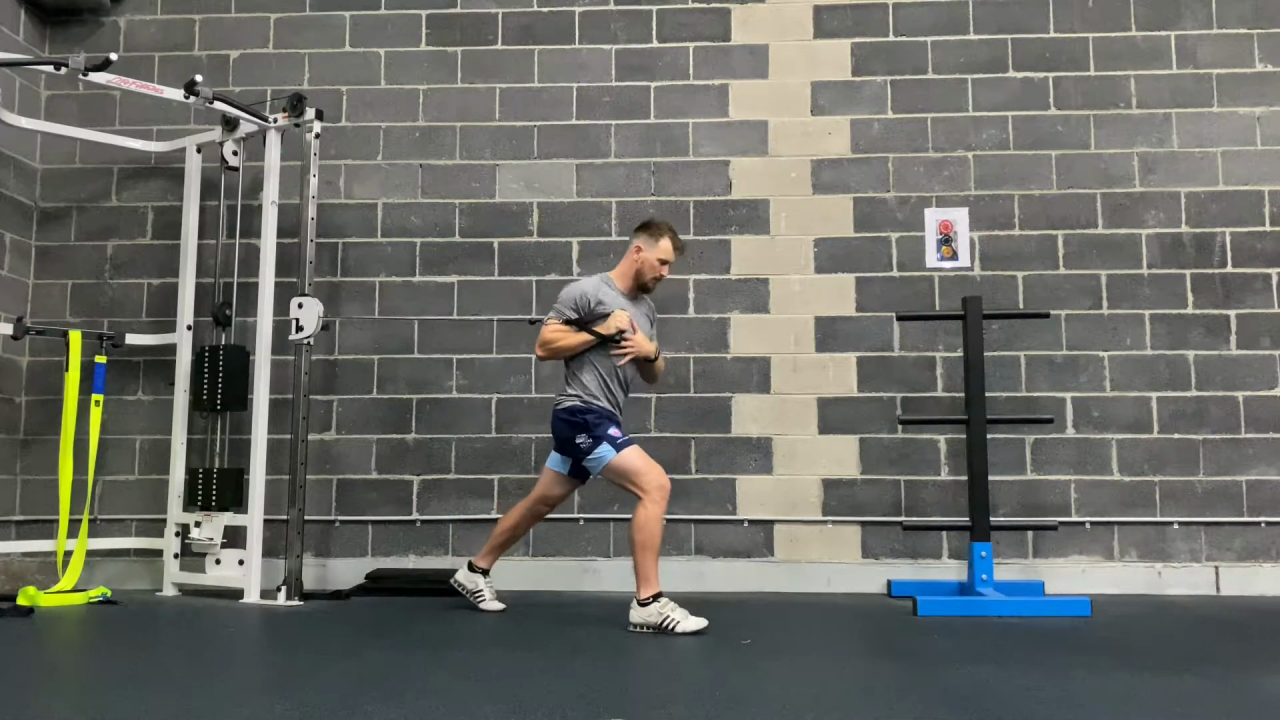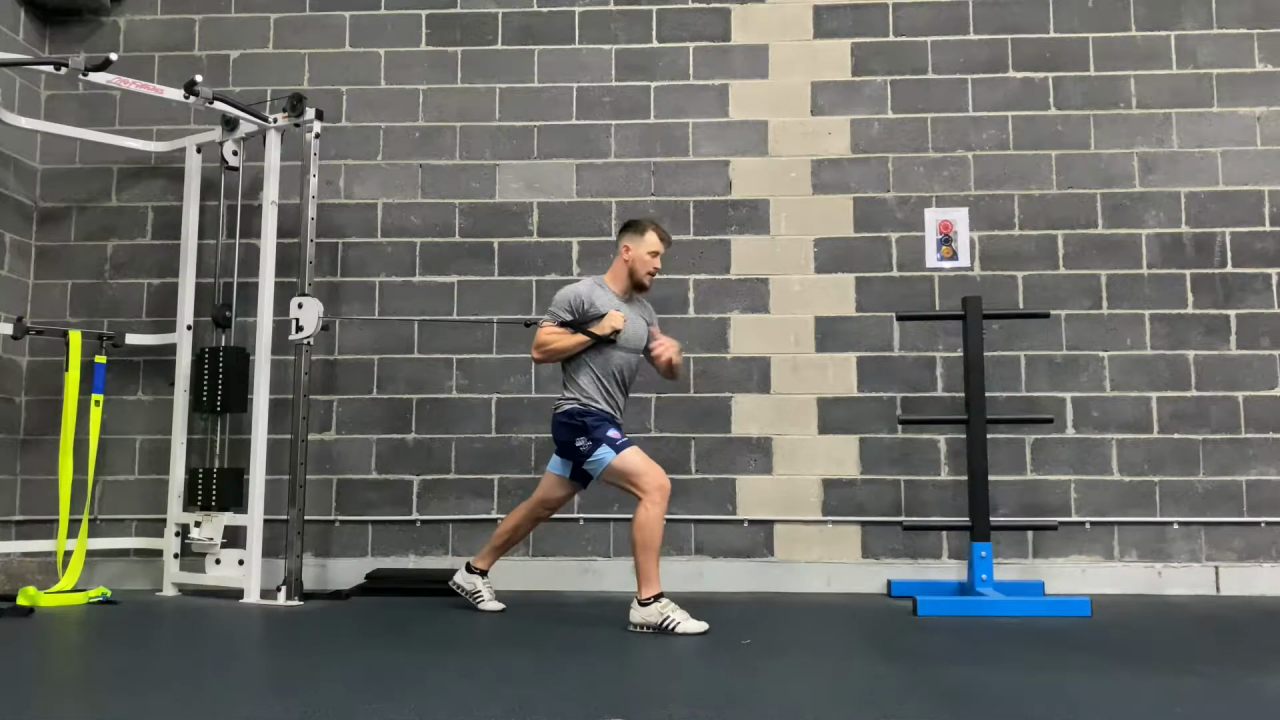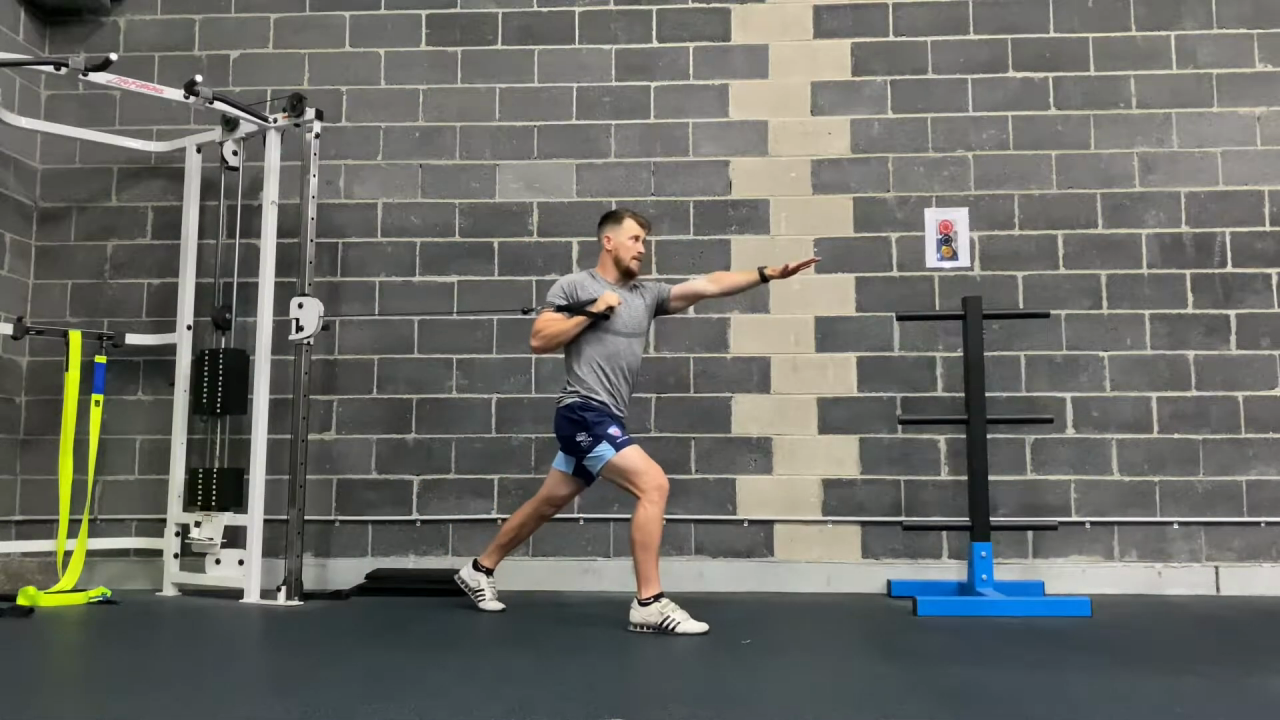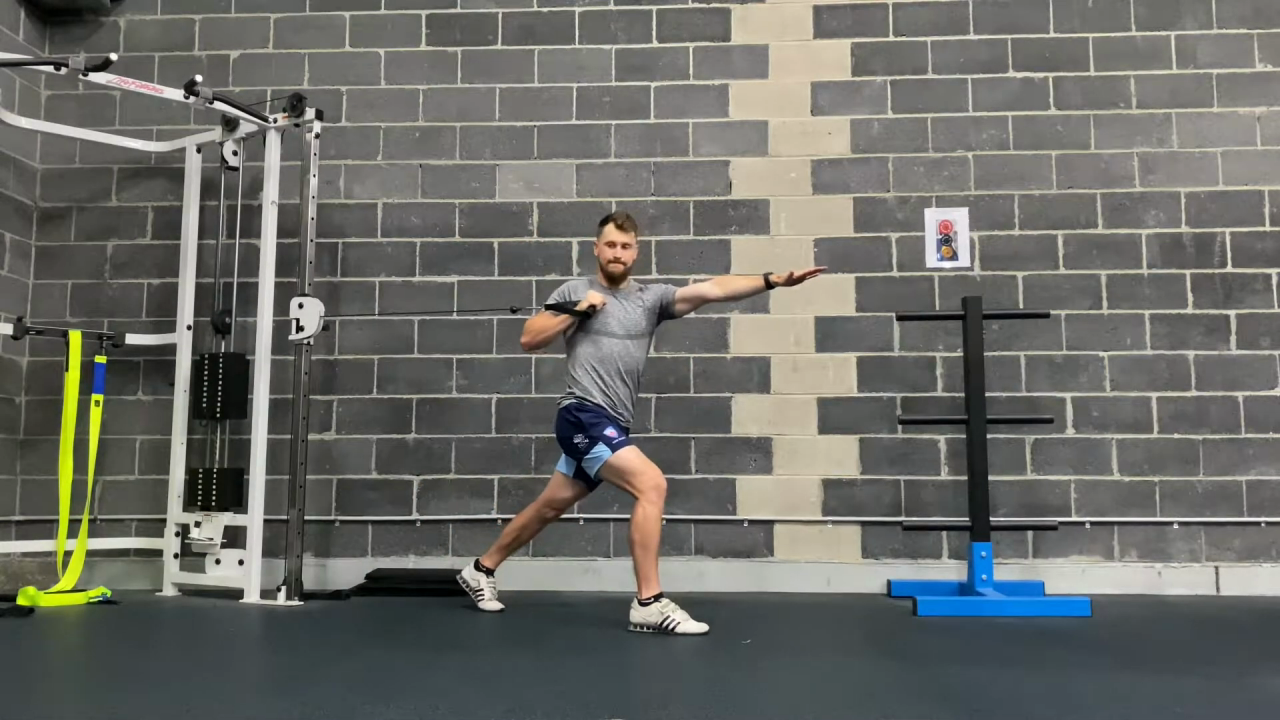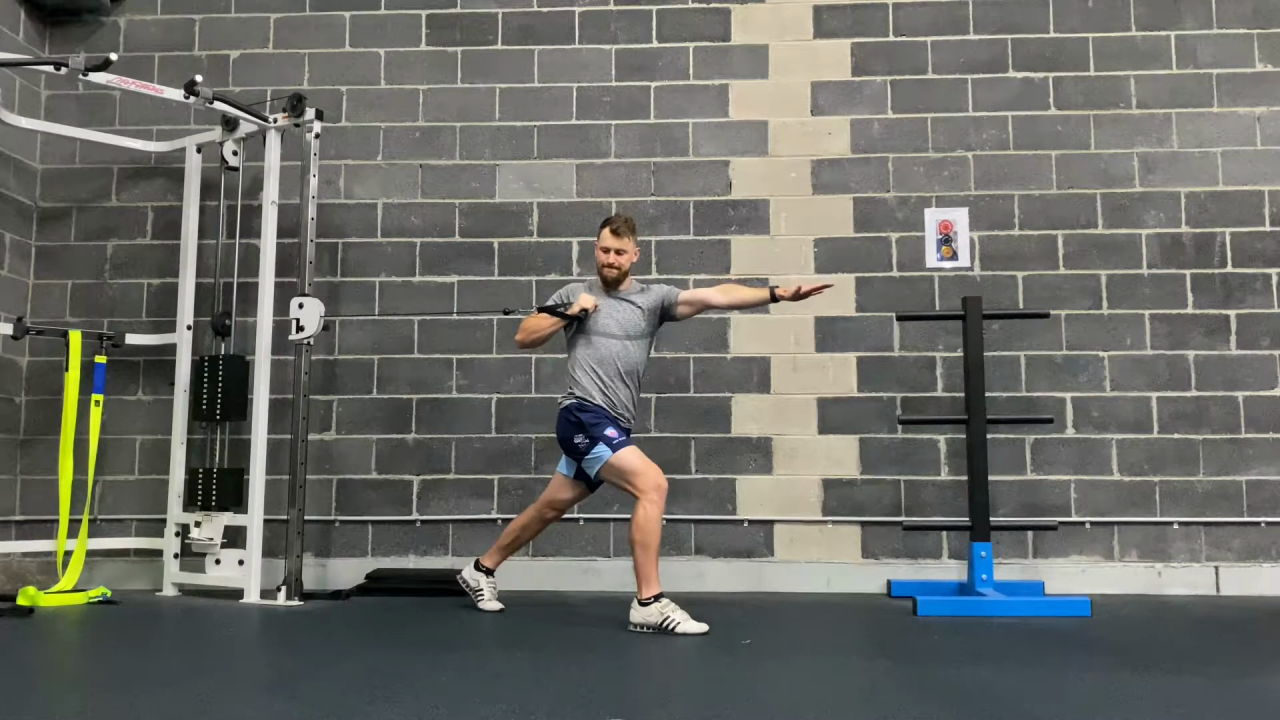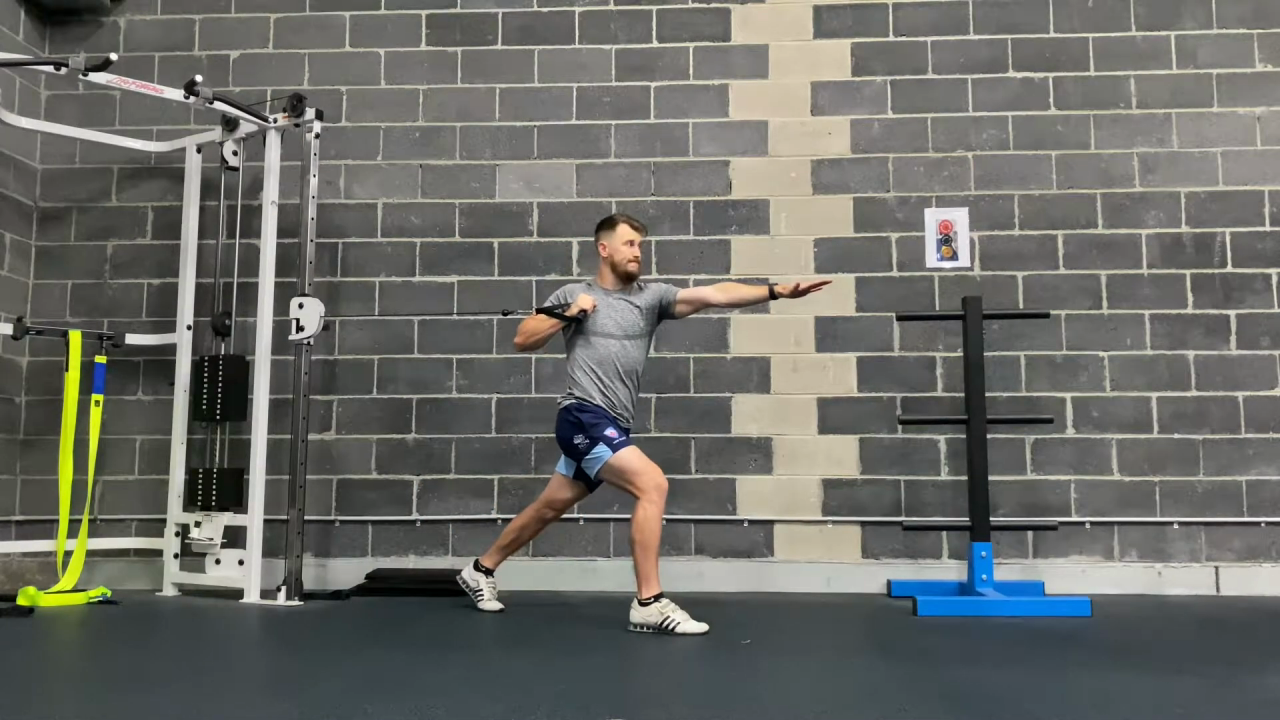
dt=0.5s
person 1, frame 1
left shoulder: (646, 308)
right shoulder: (585, 292)
left elbow: (654, 375)
right elbow: (544, 347)
left wrist: (652, 352)
right wrist: (601, 331)
left hip: (599, 420)
right hip: (582, 415)
left knee: (541, 501)
right knee: (655, 486)
left ankle: (475, 571)
right ankle: (649, 604)
person 1, frame 2
left shoulder: (643, 309)
right shoulder: (579, 295)
left elbow: (670, 373)
right elbow: (540, 350)
left wrist: (671, 352)
right wrist: (597, 331)
left hip: (601, 423)
right hip: (582, 418)
left knee: (543, 505)
right knee: (655, 486)
left ankle: (474, 571)
right ankle: (649, 604)
person 1, frame 3
left shoulder: (647, 294)
right shoulder: (573, 286)
left elbow: (709, 285)
right elbow: (539, 340)
left wrist: (769, 273)
right wrist: (592, 310)
left hip: (604, 421)
right hip: (584, 414)
left knee: (546, 503)
right knee: (654, 484)
left ankle: (479, 570)
right ankle: (650, 604)
person 1, frame 4
left shoulder: (652, 297)
right shoulder: (573, 291)
left elbow: (713, 290)
right elbow: (529, 338)
left wrist: (774, 280)
right wrist: (578, 310)
left hip: (611, 425)
right hip: (584, 416)
left knee: (549, 507)
right knee: (652, 485)
left ankle: (481, 570)
right ankle: (649, 603)
person 1, frame 5
left shoulder: (654, 297)
right shoulder: (574, 293)
left elbow: (716, 295)
right elbow: (524, 337)
left wrist: (779, 294)
right wrist: (570, 313)
left hip: (612, 426)
right hip: (584, 417)
left knee: (549, 507)
right knee: (652, 485)
left ankle: (481, 569)
right ankle: (649, 604)
person 1, frame 6
left shoulder: (651, 295)
right shoulder: (571, 294)
left elbow: (714, 294)
right elbow: (522, 340)
left wrist: (778, 290)
right wrist: (569, 314)
left hip: (611, 426)
right hip: (584, 418)
left knee: (549, 507)
right knee: (653, 485)
left ankle: (481, 569)
right ankle: (649, 603)
